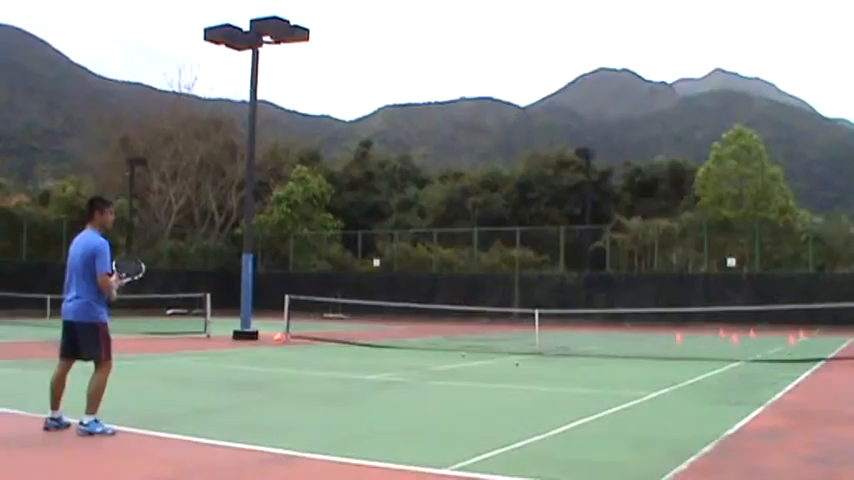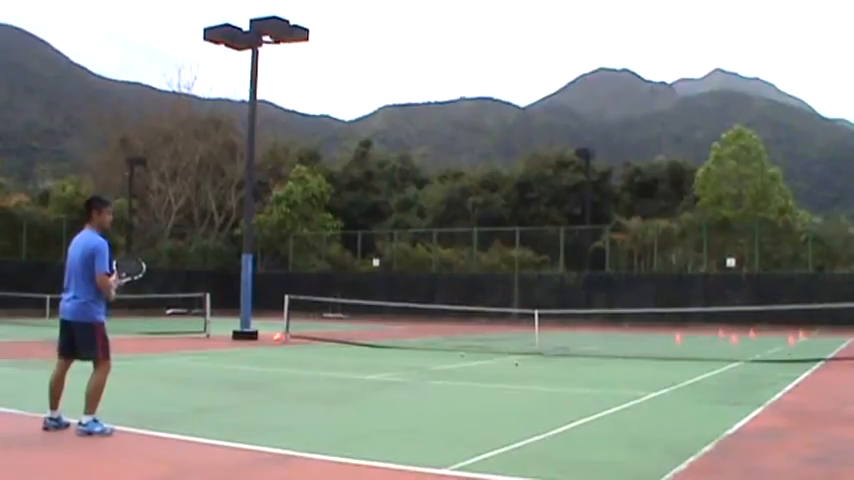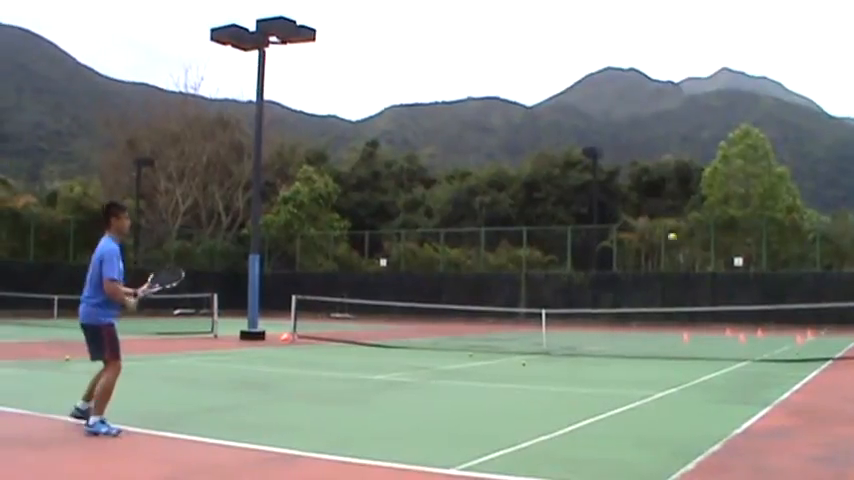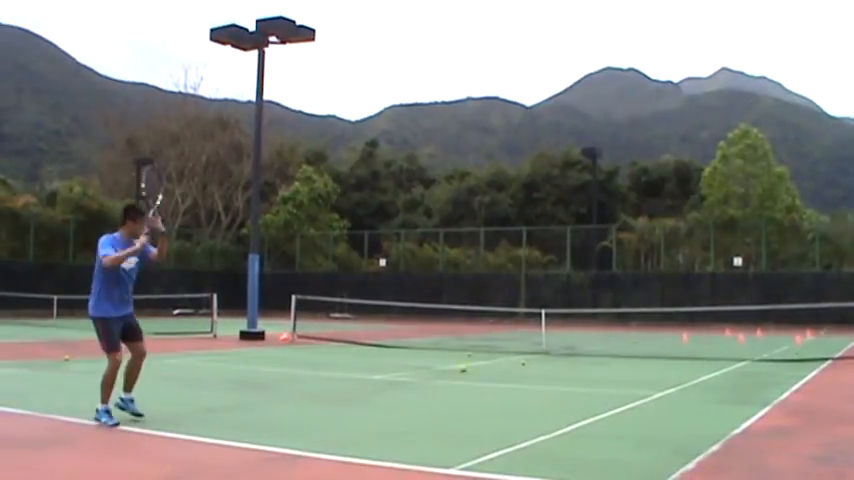
dt=0.4s
person 1, frame 1
left shoulder: (77, 241)
right shoulder: (100, 243)
right elbow: (102, 282)
left wrist: (111, 281)
right wrist: (112, 294)
left hip: (70, 311)
right hip: (91, 314)
left knee: (64, 364)
right knee: (103, 365)
left ankle: (54, 417)
right ankle: (89, 420)
person 1, frame 2
left shoulder: (77, 241)
right shoulder: (99, 243)
right elbow: (101, 282)
left wrist: (110, 281)
right wrist: (111, 293)
left hip: (68, 311)
right hip: (88, 313)
left knee: (62, 363)
right knee: (102, 365)
left ankle: (53, 416)
right ankle: (88, 420)
person 1, frame 3
left shoulder: (107, 246)
right shoulder: (110, 249)
right elbow: (109, 288)
left wrist: (133, 292)
right wrist: (128, 303)
left hip: (93, 314)
right hip: (99, 316)
left knee: (109, 366)
right knee: (114, 367)
left ankle: (83, 406)
right ankle: (95, 421)
person 1, frame 4
left shoulder: (139, 244)
right shoulder: (107, 241)
left elbow: (160, 257)
right elbow: (108, 263)
left wrist: (161, 233)
right wrist: (135, 249)
left hip: (125, 310)
right hip: (104, 312)
left knee: (140, 352)
right knee: (115, 359)
left ankle: (126, 397)
right ankle: (103, 408)
